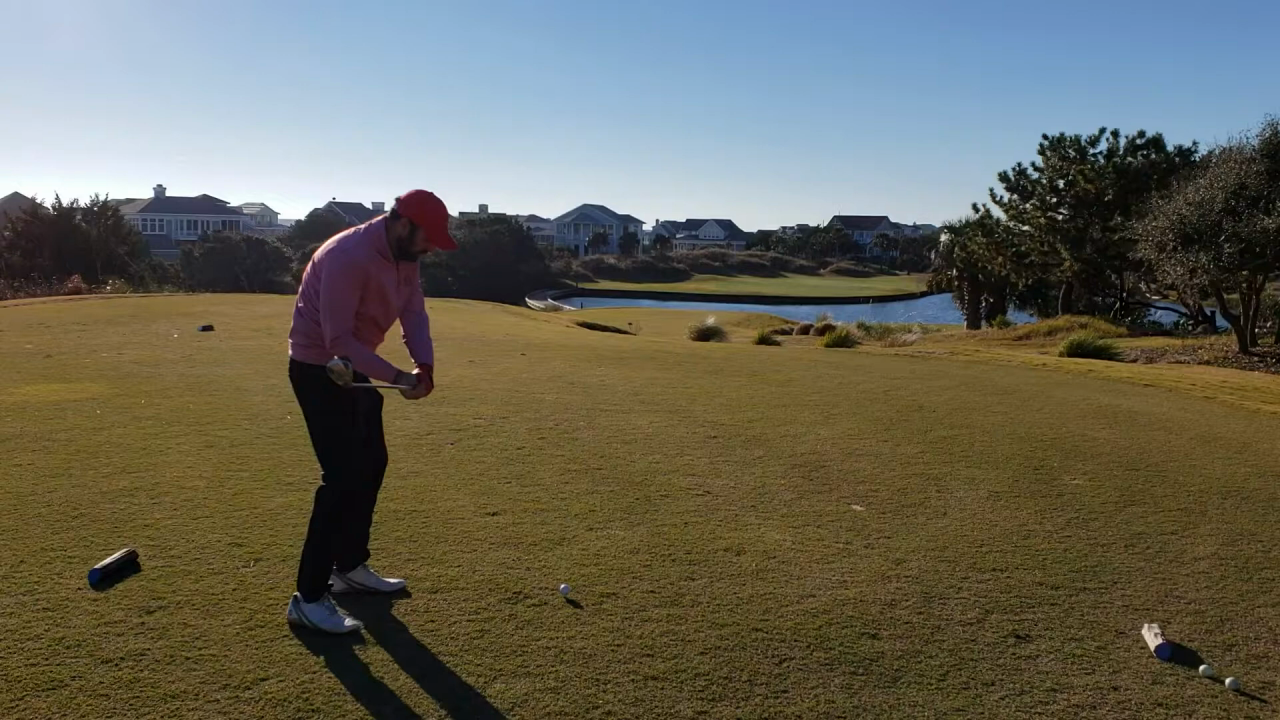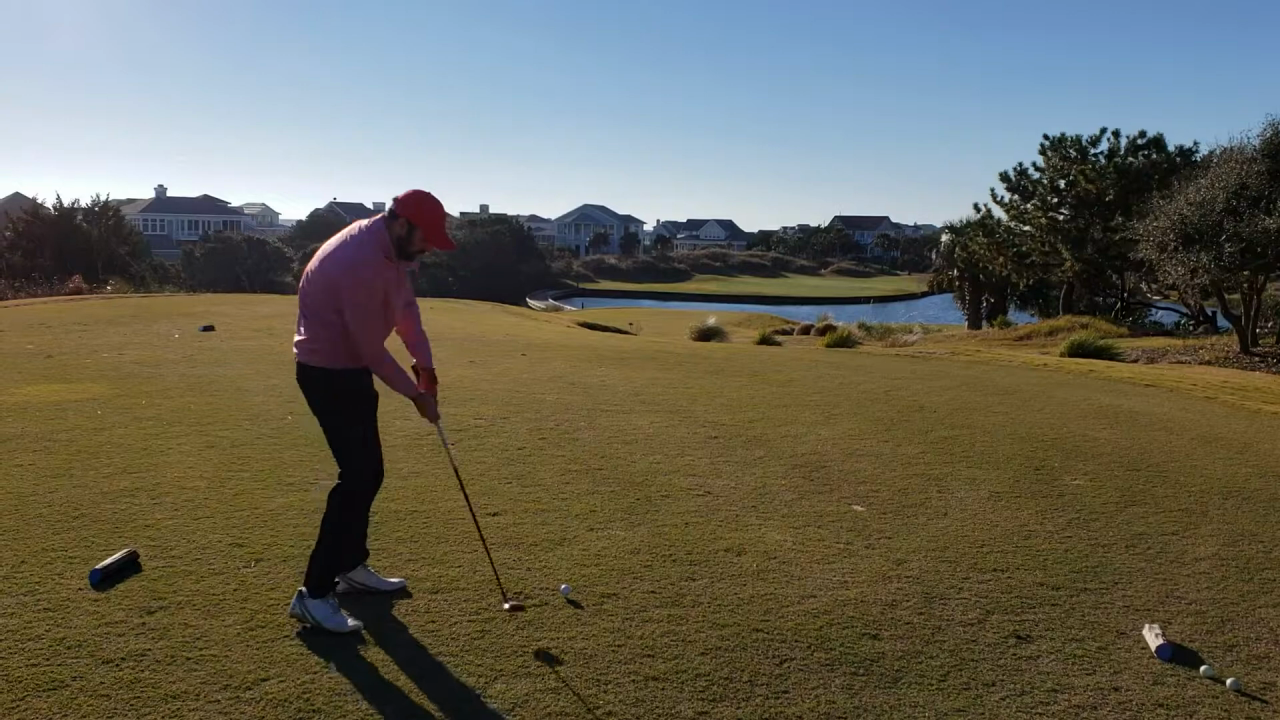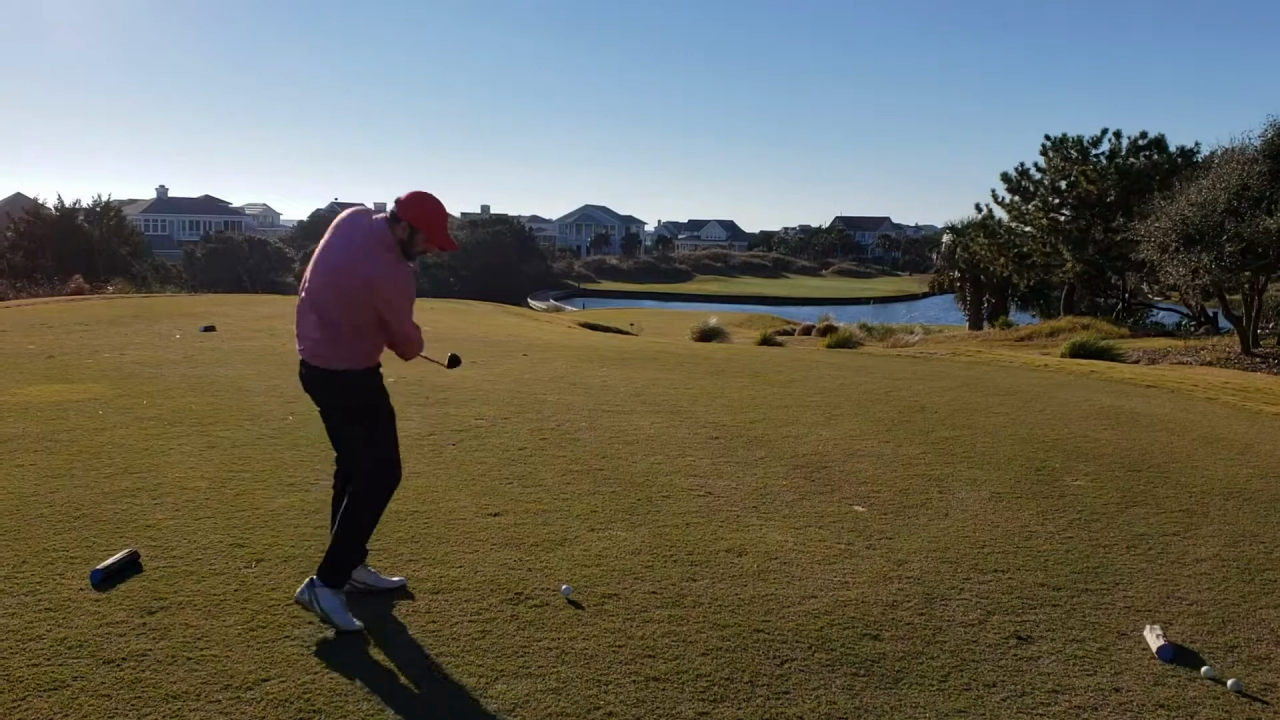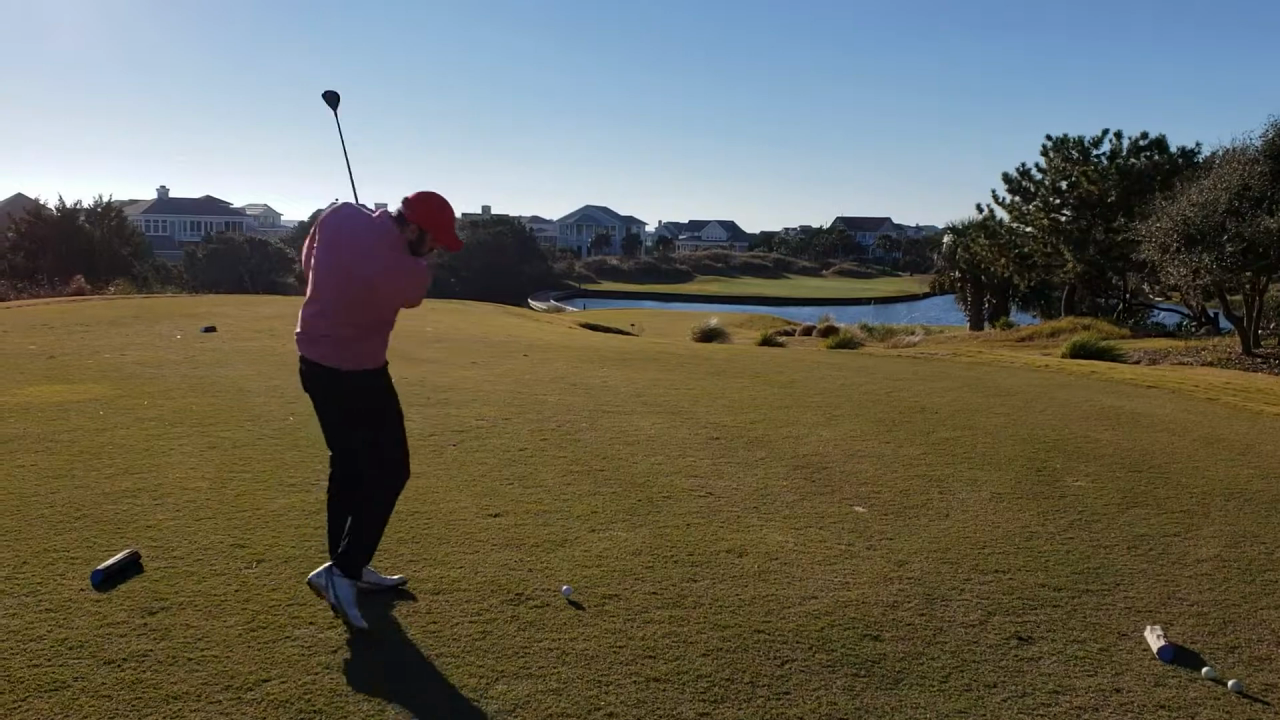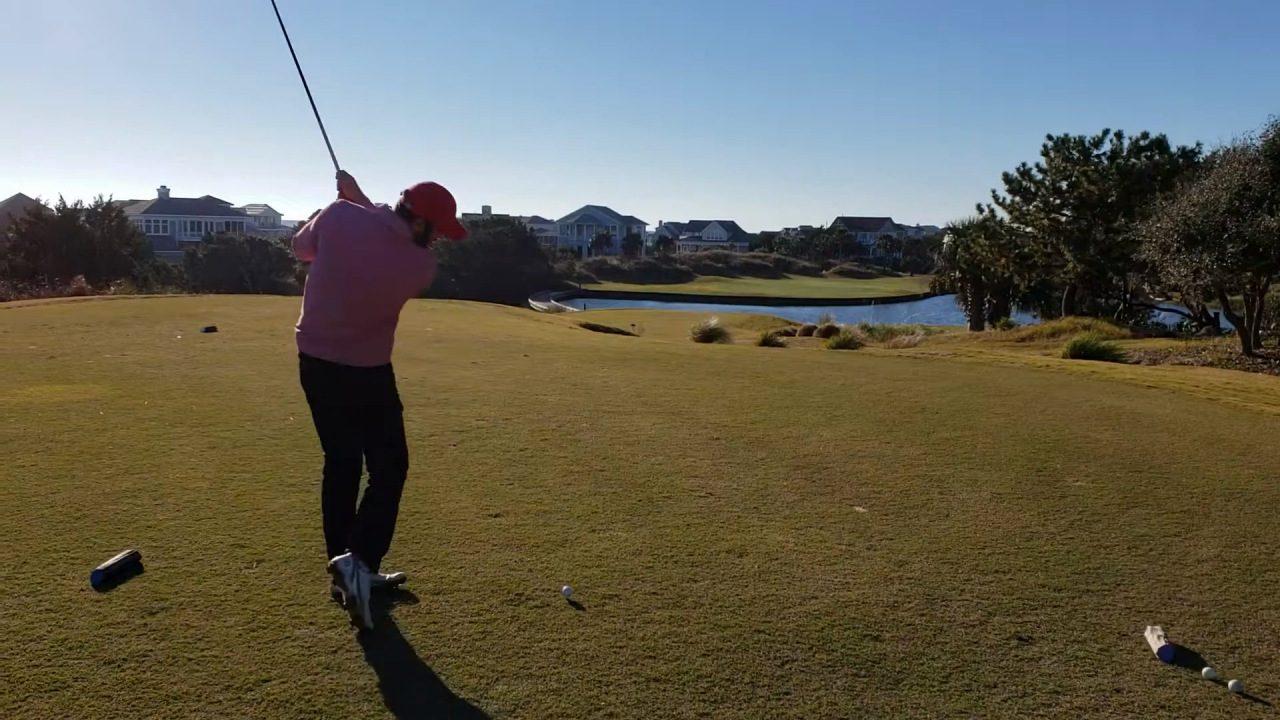
dt=0.1s
person 1, frame 1
left shoulder: (400, 252)
right shoulder: (349, 259)
left elbow: (414, 314)
right elbow: (339, 340)
left wrist: (423, 365)
right wrist: (397, 375)
left hip: (359, 370)
right hip: (322, 371)
left knee: (369, 468)
right knee: (345, 477)
left ankle: (349, 566)
right ankle: (309, 596)
person 1, frame 2
left shoulder: (393, 247)
right shoulder: (358, 262)
left elbow: (404, 307)
right elbow: (369, 349)
left wrist: (425, 363)
right wrist: (416, 393)
left hip: (355, 369)
right hip: (328, 372)
left knee: (366, 469)
right knee: (360, 475)
left ankle: (349, 566)
right ankle: (314, 593)
person 1, frame 3
left shoulder: (352, 219)
right shoulder: (396, 276)
right elbow: (407, 343)
right wrist: (410, 348)
left hip: (315, 366)
right hip: (352, 375)
left knee: (354, 464)
right knee: (381, 473)
left ankle: (346, 568)
right ankle: (323, 583)
person 1, frame 4
left shoulder: (339, 218)
right shoulder: (412, 273)
left elbow: (310, 264)
left hip: (315, 364)
right hip: (359, 375)
left knee: (348, 463)
right knee: (390, 470)
left ankle: (349, 567)
right ankle: (342, 570)
person 1, frame 5
left shoulder: (336, 221)
right shoulder: (421, 263)
left elbow: (301, 247)
right wrist: (359, 200)
left hip: (315, 365)
right hip: (367, 376)
left knee: (340, 466)
right knee: (388, 471)
left ankle: (346, 565)
right ankle: (359, 560)
